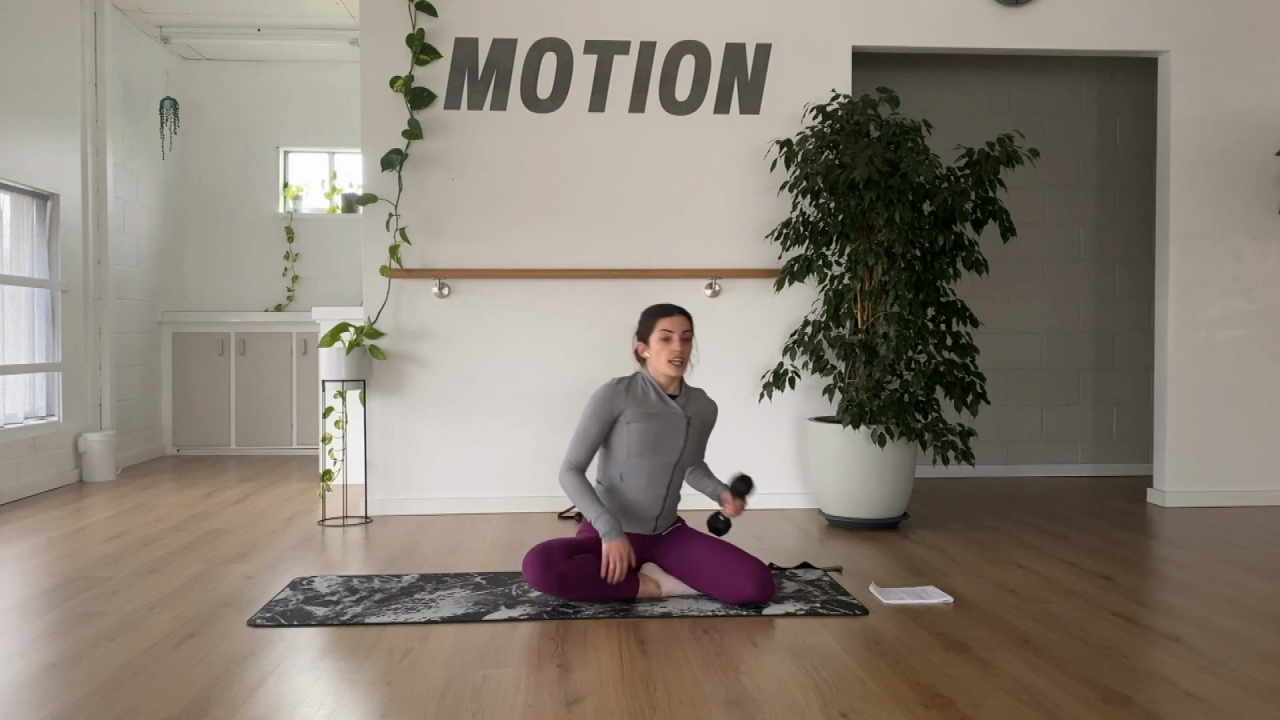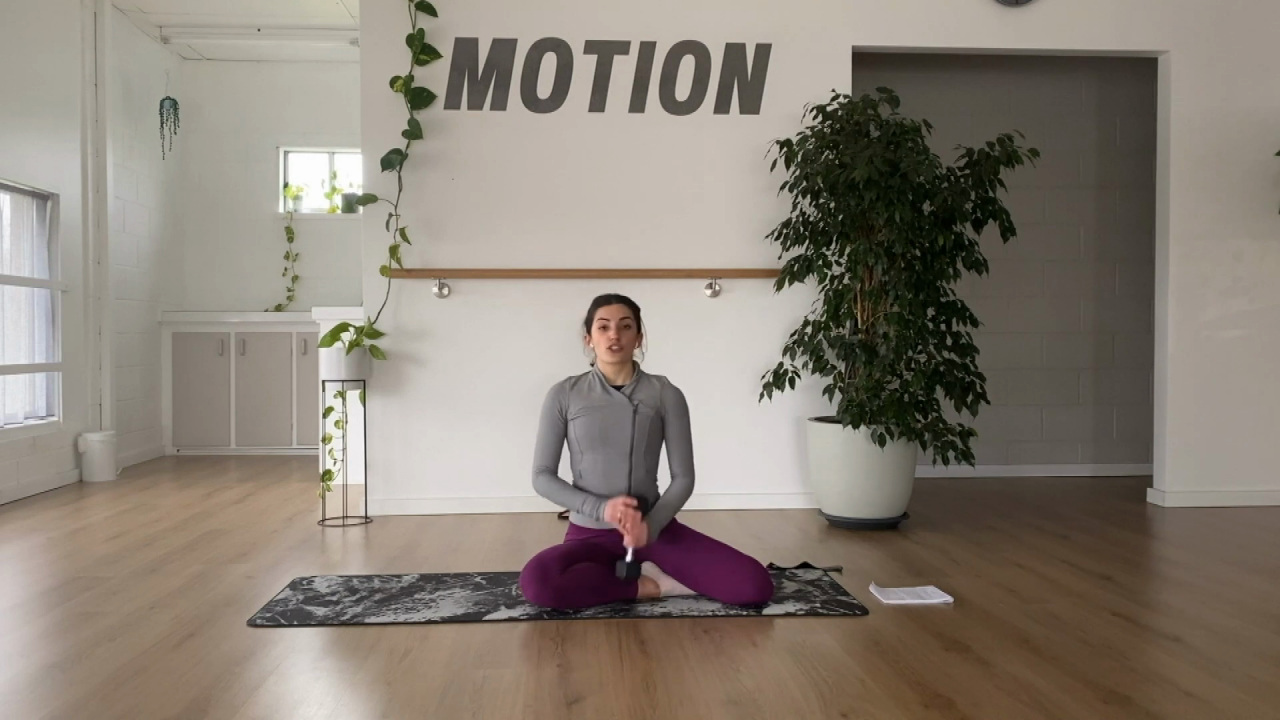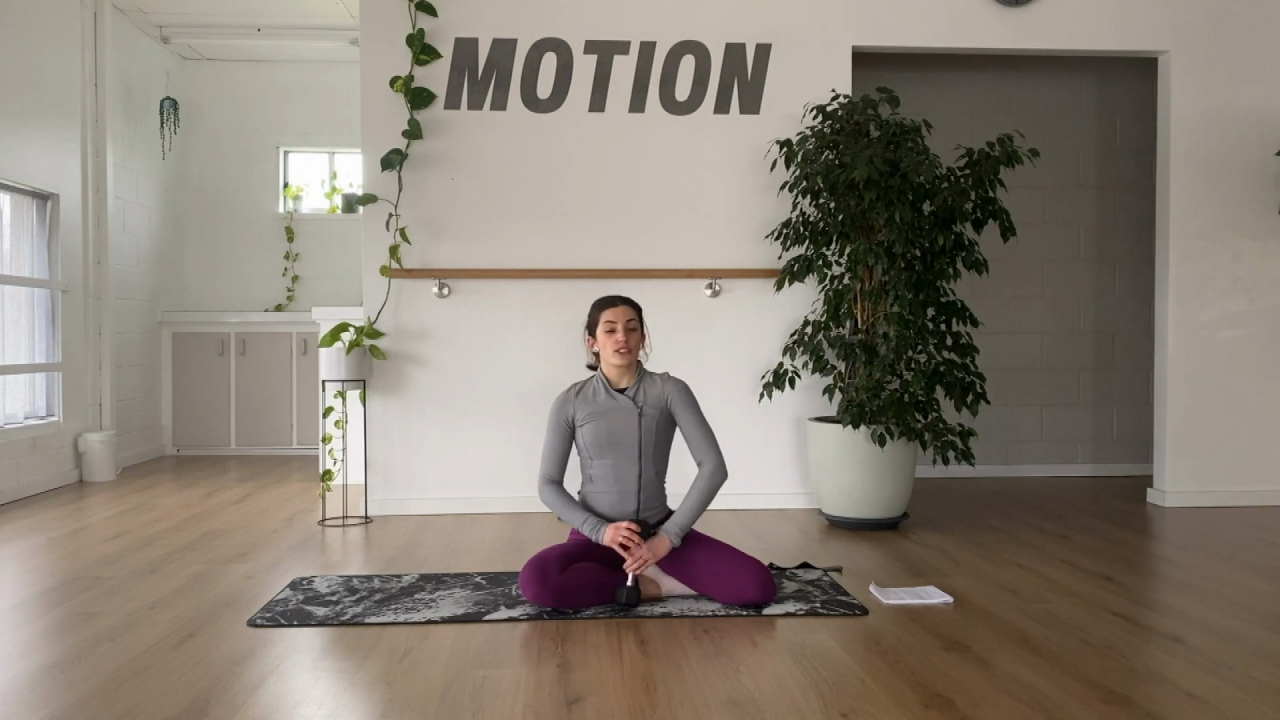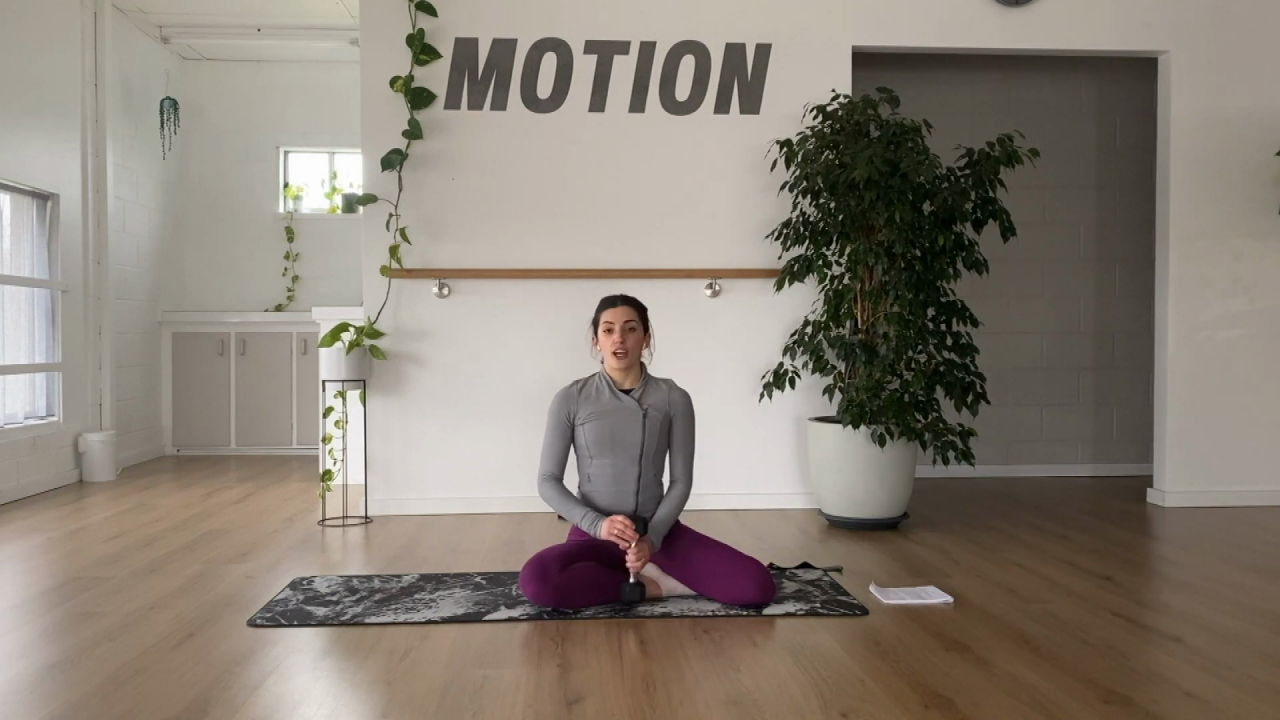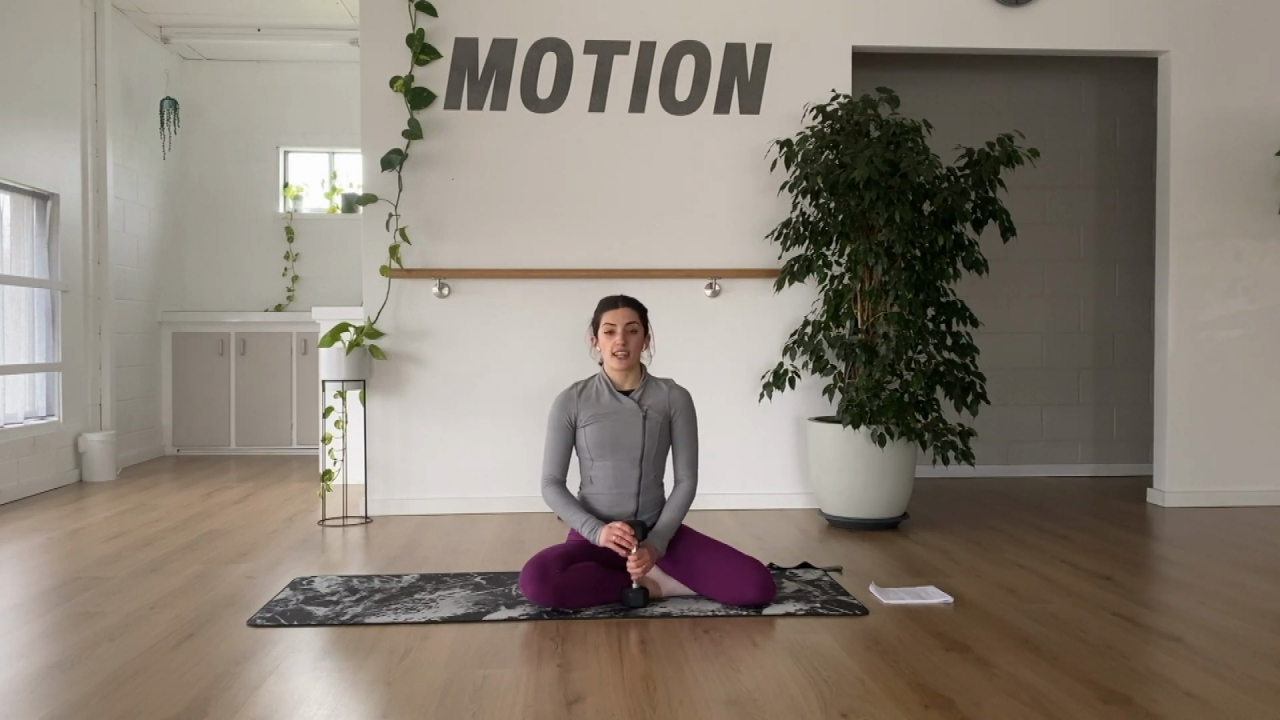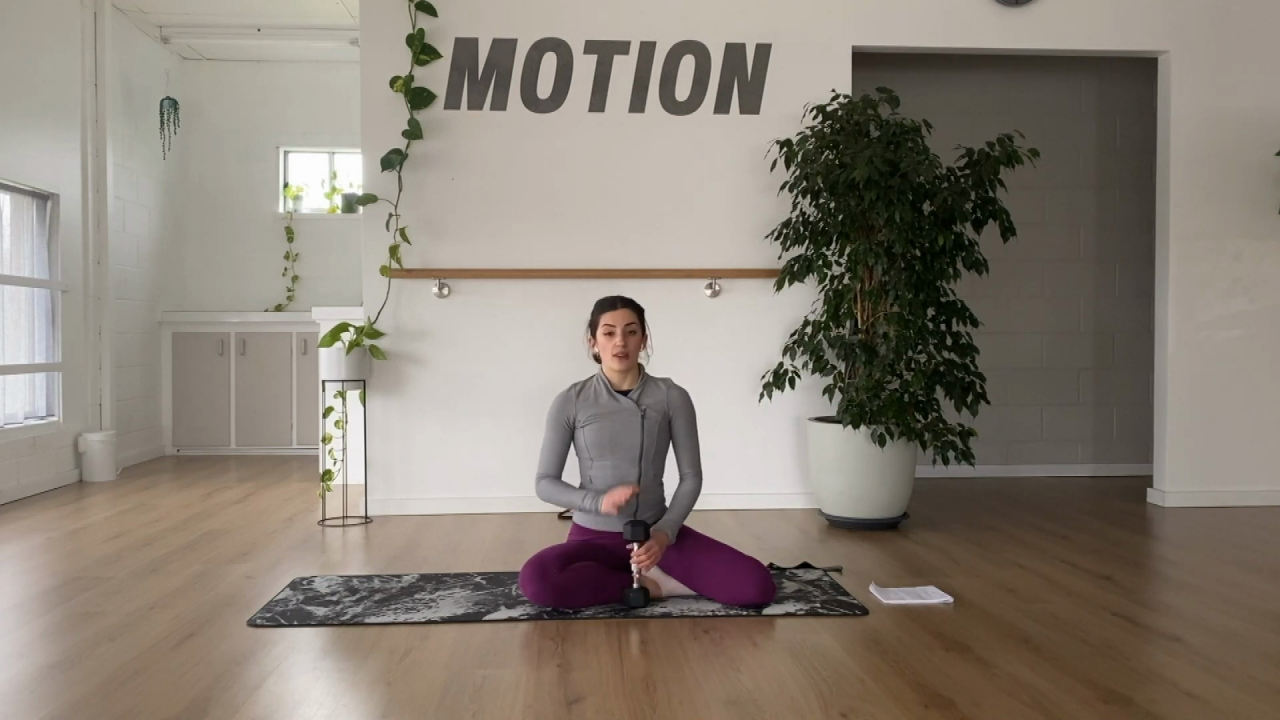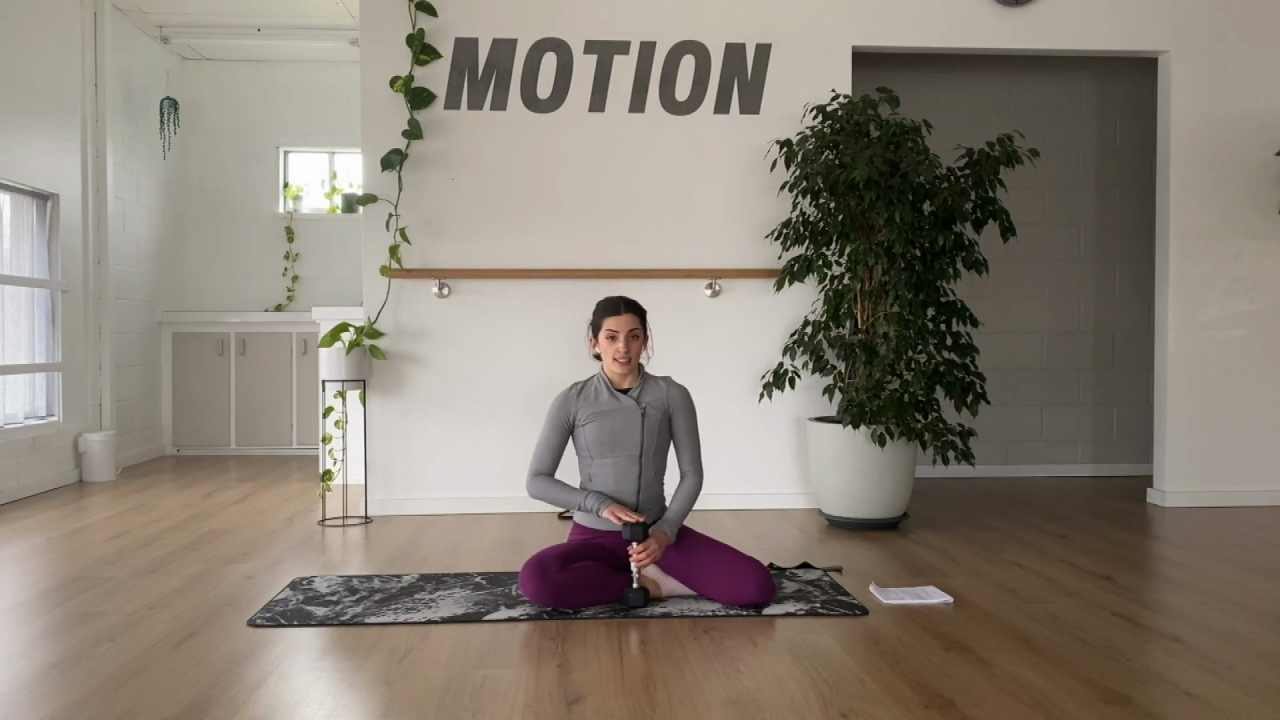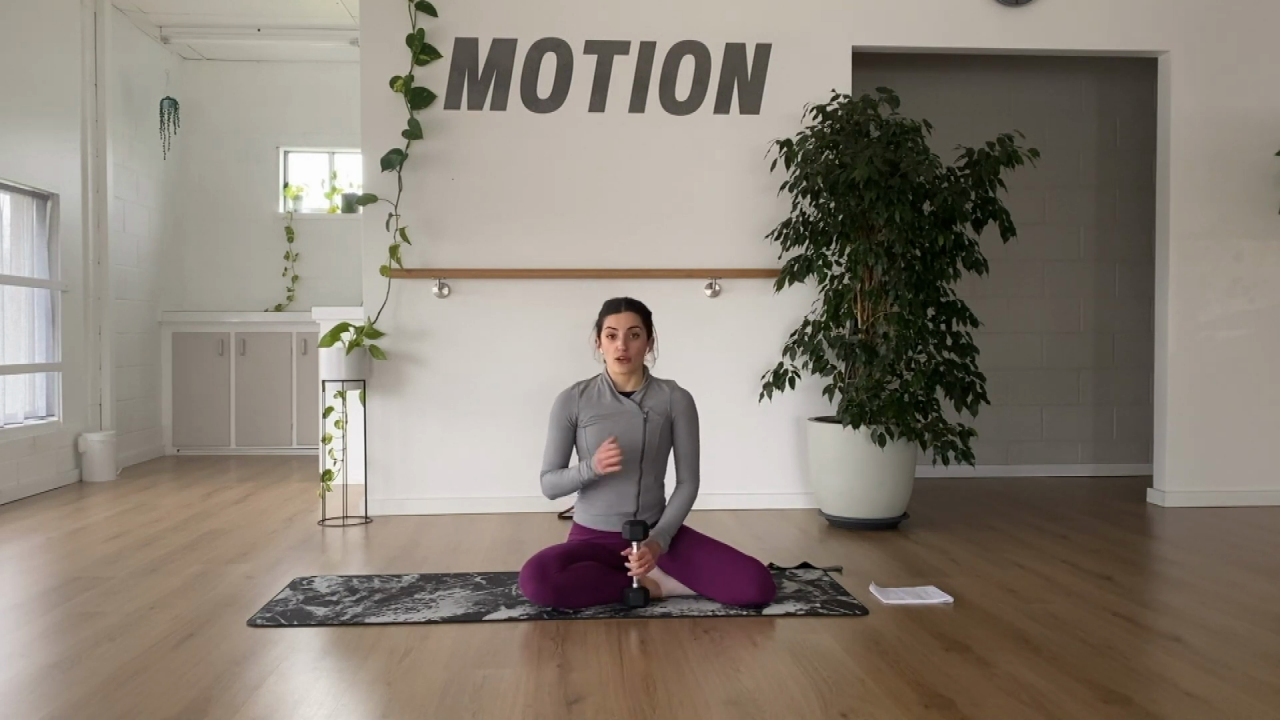
dt=0.5s
person 1, frame 1
left shoulder: (704, 407)
right shoulder: (614, 395)
right elbow: (571, 471)
left wrist: (722, 492)
right wrist: (610, 531)
left hip: (668, 535)
right hip: (606, 533)
left knee: (758, 586)
right knee: (539, 566)
left ankle: (646, 573)
right ankle: (655, 585)
person 1, frame 2
left shoulder: (666, 395)
right shoulder: (563, 395)
left elbow: (683, 478)
right elbow: (542, 476)
left wrist: (652, 524)
right wrist: (599, 507)
left hip: (657, 529)
right hip: (590, 532)
left knee: (756, 586)
right knee: (536, 583)
left ankle: (651, 572)
right ankle: (653, 583)
person 1, frame 3
left shoulder: (670, 391)
right shoulder: (570, 402)
left elbow: (714, 468)
right elbow: (548, 484)
left wrist: (670, 536)
right wrist: (599, 529)
left hip: (659, 529)
right hip: (594, 535)
left knee: (758, 586)
right knee: (535, 581)
right ankle: (655, 584)
person 1, frame 4
left shoulder: (674, 398)
right shoulder: (570, 399)
left elbow: (681, 481)
right elbow: (548, 481)
left wrist: (652, 536)
right wrist: (597, 523)
left hip: (658, 532)
right hip: (594, 535)
left knee: (757, 585)
right knee: (535, 581)
left ankle: (649, 574)
right ankle: (658, 584)
person 1, frame 5
left shoulder: (674, 398)
right shoulder: (571, 401)
left elbow: (686, 480)
right elbow: (551, 484)
left wrist: (656, 543)
right wrist: (597, 530)
left hip: (658, 531)
right hip: (593, 535)
left knee: (757, 585)
right knee: (535, 581)
left ankle: (653, 569)
right ankle: (657, 584)
person 1, frame 6
left shoulder: (672, 397)
right shoulder: (570, 402)
left elbow: (691, 476)
right elbow: (544, 483)
left wrist: (666, 531)
right wrist: (598, 500)
left hip: (655, 532)
right hip: (594, 536)
left knee: (757, 585)
right knee: (535, 580)
left ankle: (650, 573)
right ankle: (657, 584)
person 1, frame 7
left shoulder: (672, 395)
right shoulder: (571, 401)
left elbow: (692, 474)
right elbow: (537, 481)
left wrist: (666, 531)
right wrist: (598, 504)
left hip: (656, 532)
right hip: (594, 536)
left knee: (757, 585)
right knee: (535, 580)
left ankle: (649, 574)
right ankle: (656, 584)
person 1, frame 8
left shoulder: (675, 399)
right shoulder: (572, 401)
left elbow: (688, 481)
right elbow: (550, 484)
left wrist: (659, 541)
right wrist: (590, 467)
left hip: (656, 531)
right hip: (594, 536)
left knee: (757, 585)
right knee: (535, 580)
right ankle: (657, 584)
